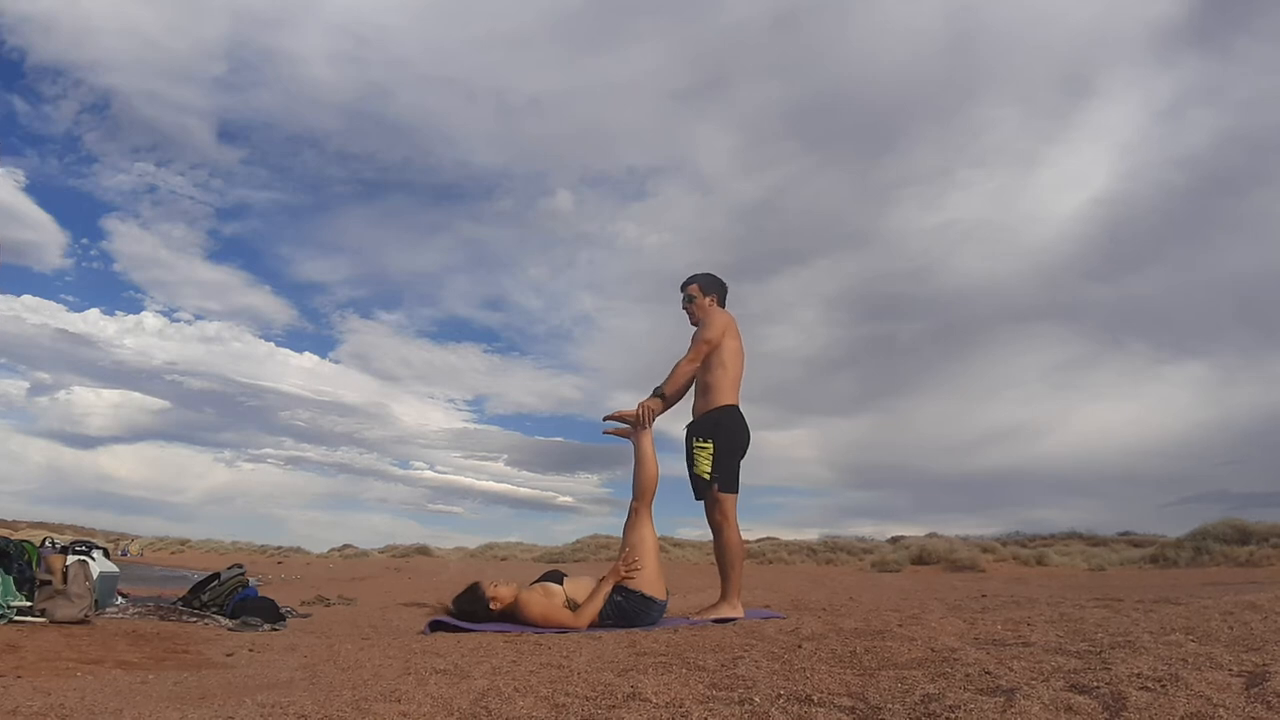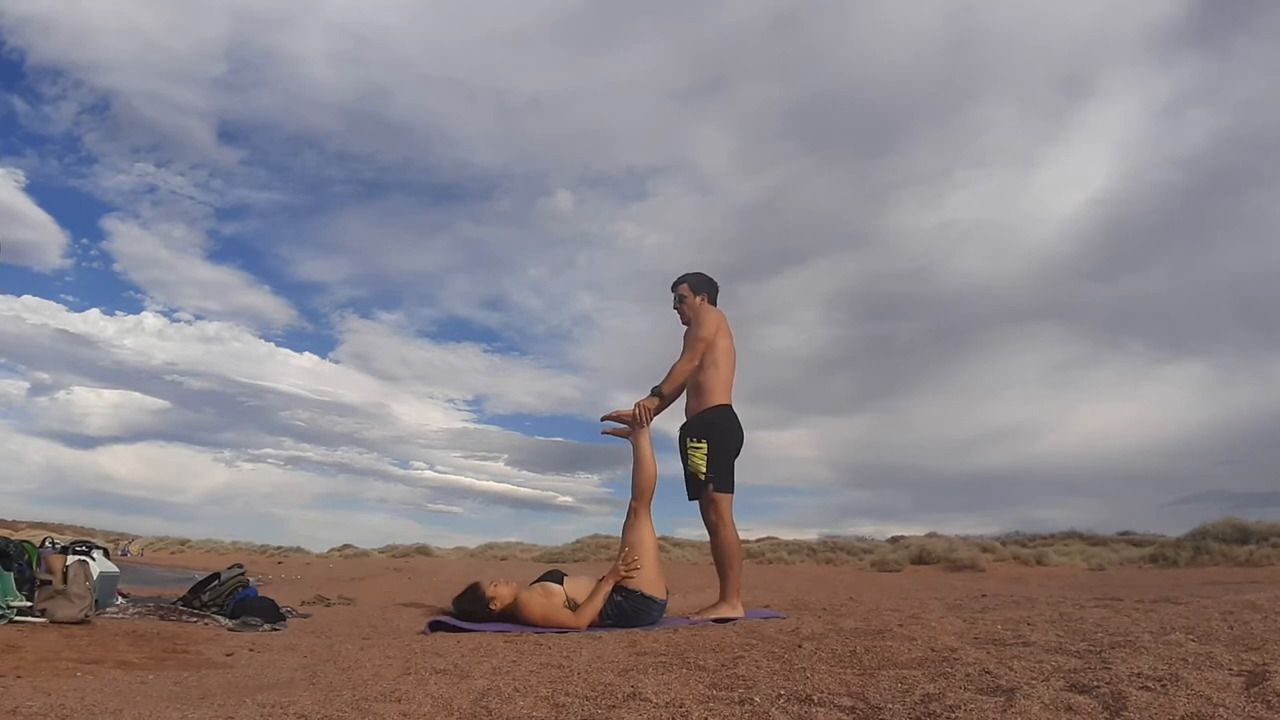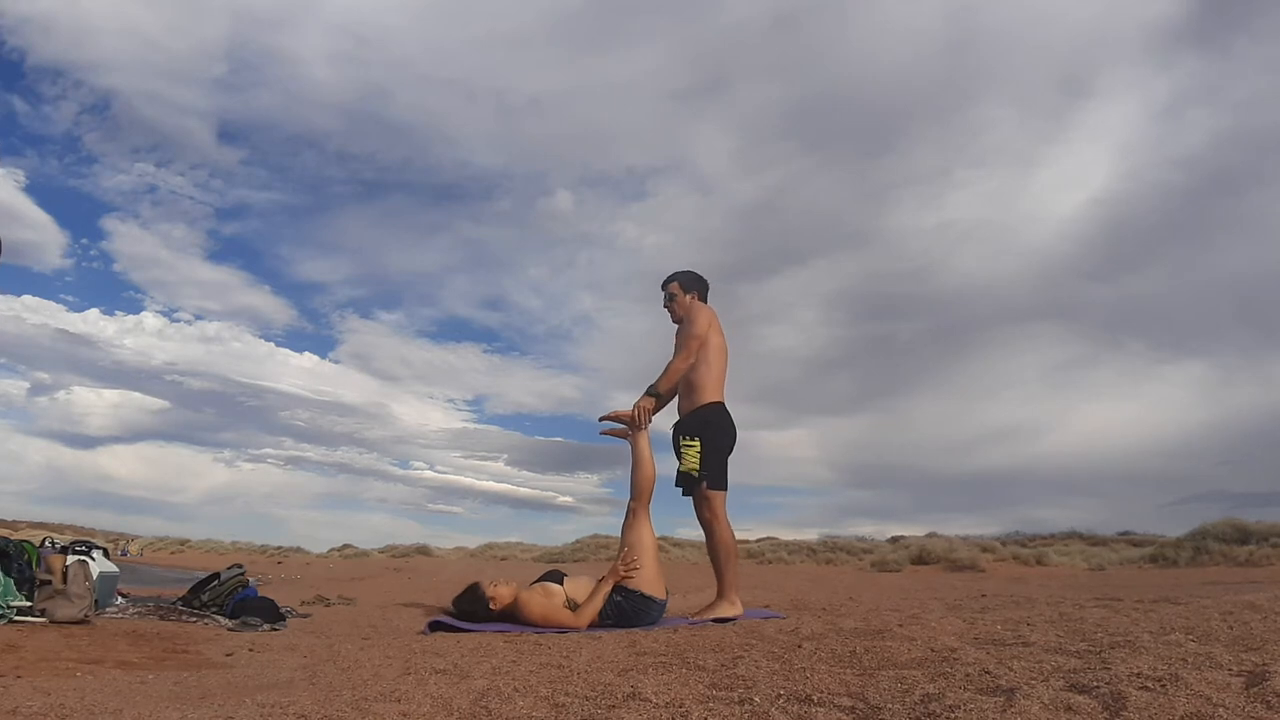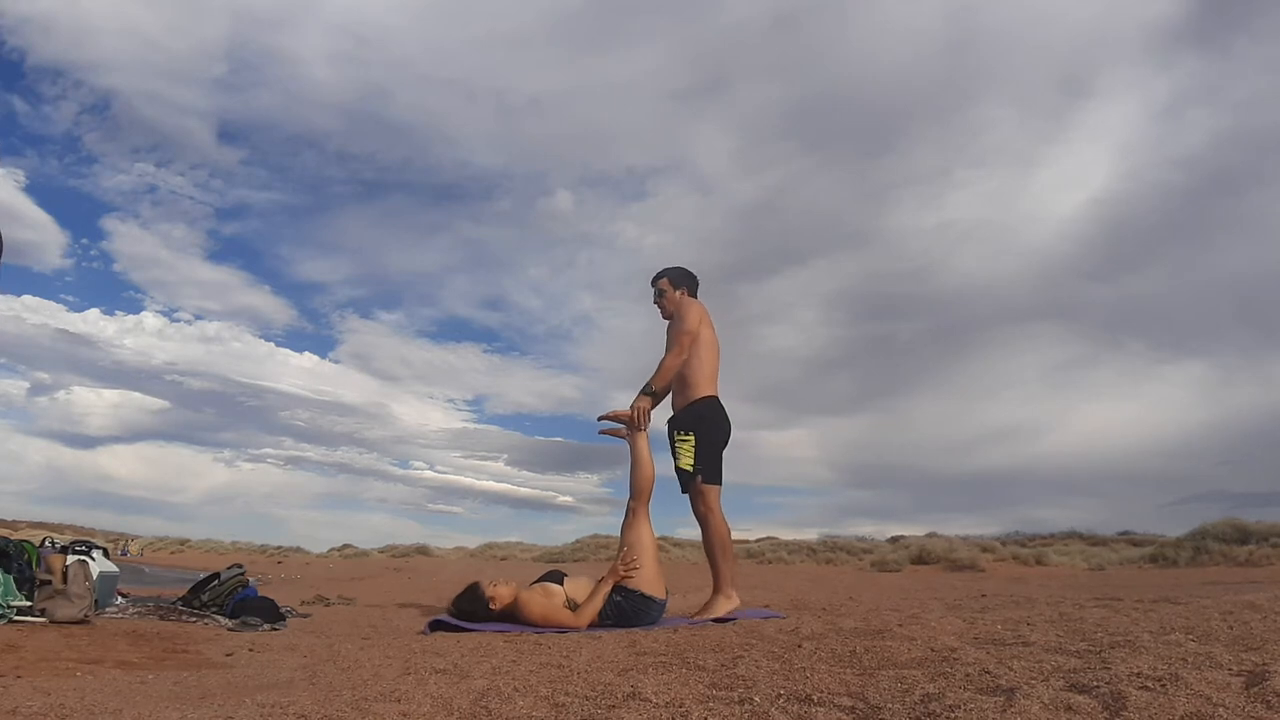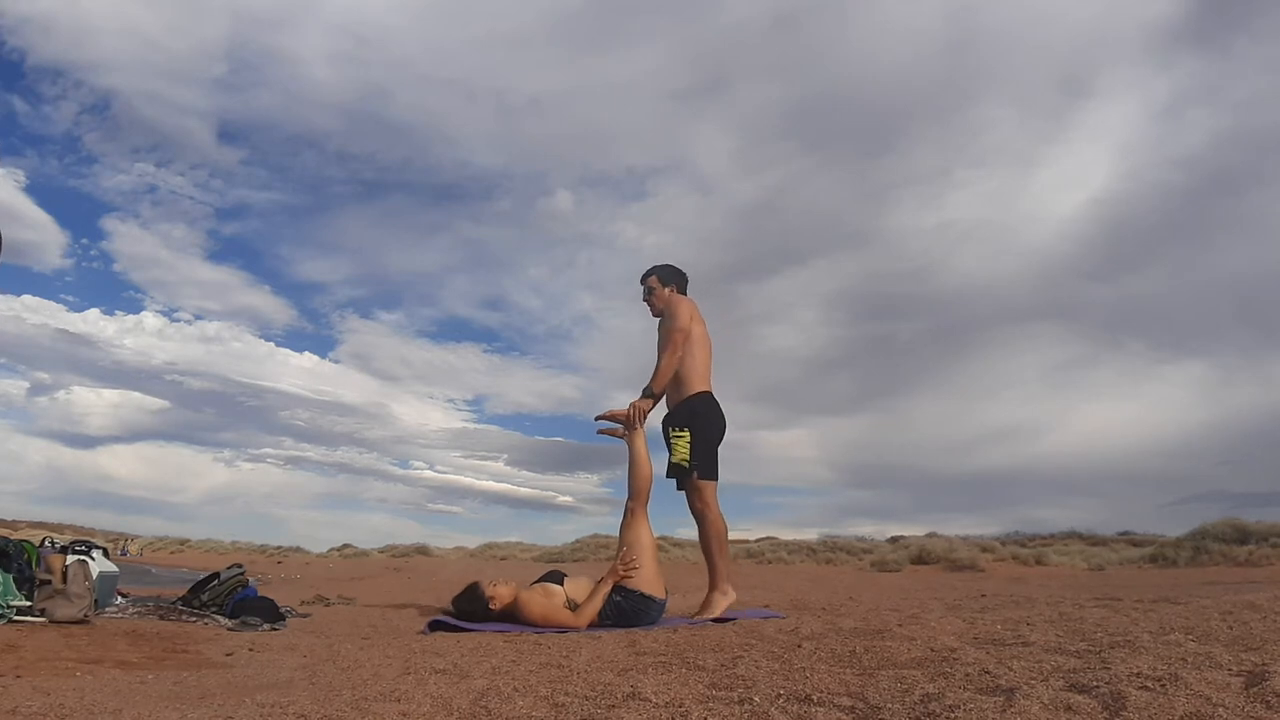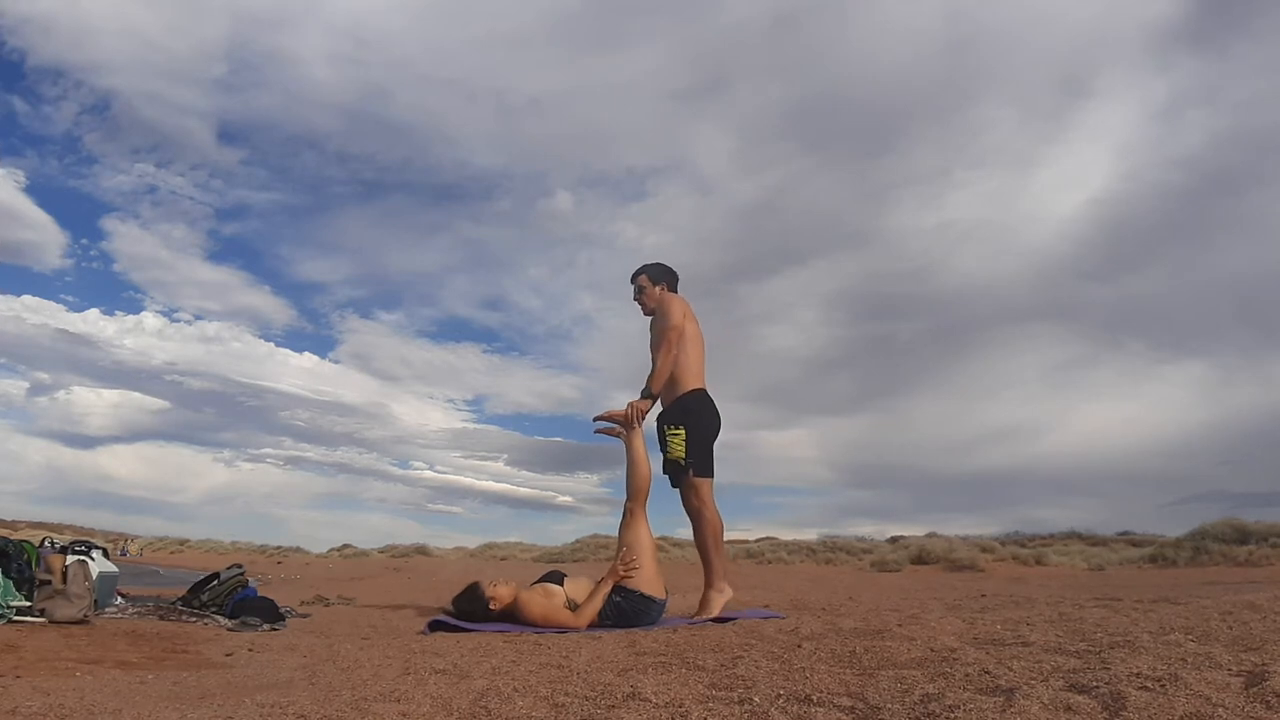
dt=0.2s
person 1, frame 1
left shoulder: (718, 319)
right shoulder: (708, 335)
left elbow: (690, 362)
right elbow: (686, 383)
left wrist: (656, 396)
right wrist: (653, 410)
left hip: (720, 425)
right hip: (712, 428)
left knee: (723, 515)
right knee: (717, 517)
left ankle: (731, 601)
right ankle: (728, 600)
person 1, frame 2
left shoulder: (709, 316)
right shoulder: (699, 333)
left elbow: (689, 361)
right elbow: (679, 387)
left wrist: (654, 397)
right wrist: (646, 412)
left hip: (713, 424)
right hip: (707, 427)
left knee: (718, 514)
right knee: (713, 516)
left ankle: (730, 601)
right ankle: (727, 599)
person 1, frame 3
left shoulder: (700, 314)
right shoulder: (690, 331)
left elbow: (684, 360)
right elbow: (677, 385)
left wrist: (649, 395)
right wrist: (647, 413)
left hip: (707, 422)
right hip: (698, 425)
left knee: (712, 511)
right knee: (708, 514)
left ankle: (729, 597)
right ankle: (725, 597)
person 1, frame 4
left shoulder: (690, 309)
right shoulder: (682, 325)
left elbow: (676, 357)
right elbow: (673, 380)
left wrist: (645, 394)
right wrist: (643, 410)
left hip: (701, 417)
right hip: (693, 420)
left knee: (707, 505)
right knee: (704, 509)
left ankle: (725, 591)
right ankle: (722, 592)
person 1, frame 5
left shoulder: (681, 306)
right shoulder: (673, 324)
left elbow: (672, 355)
right elbow: (668, 373)
left wrist: (647, 397)
right wrist: (639, 411)
left hip: (696, 412)
right hip: (689, 416)
left knee: (703, 501)
right knee: (700, 504)
left ankle: (721, 587)
right ankle: (718, 588)
person 1, frame 6
left shoulder: (672, 303)
right shoulder: (664, 322)
left elbow: (667, 354)
right elbow: (664, 369)
left wrist: (646, 398)
right wrist: (638, 412)
left hip: (690, 410)
right hip: (683, 415)
left knee: (699, 499)
right knee: (694, 503)
left ankle: (717, 584)
right ankle: (715, 585)
person 2, frame 1
left shoulder: (525, 599)
right shoulder: (524, 602)
right elbow: (578, 621)
right wrist: (610, 579)
left hip: (631, 601)
right hip: (638, 602)
right knee: (639, 508)
left ankle: (639, 438)
right ankle: (642, 433)
person 2, frame 2
left shoulder: (527, 599)
right shoulder: (524, 602)
right elbow: (578, 620)
right wrist: (609, 580)
left hip: (631, 602)
right hip: (636, 602)
right knee: (638, 507)
left ankle: (637, 437)
right ankle: (640, 433)
person 2, frame 3
left shoulder: (525, 600)
right shoulder: (524, 603)
right elbow: (578, 620)
right wrist: (610, 579)
left hip: (631, 602)
right hip: (636, 602)
right knee: (637, 508)
left ankle: (636, 437)
right ankle: (639, 433)
person 2, frame 4
left shoulder: (526, 599)
right shoulder: (524, 603)
right elbow: (577, 621)
right wrist: (609, 580)
left hip: (629, 601)
right hip: (637, 602)
right knee: (637, 508)
left ankle: (635, 437)
right ankle: (638, 433)
person 2, frame 5
left shoulder: (525, 599)
right shoulder: (523, 603)
right elbow: (578, 620)
right wrist: (609, 579)
left hip: (632, 601)
right hip: (636, 602)
right knee: (635, 508)
left ankle: (633, 437)
right ankle: (635, 432)
person 2, frame 6
left shoulder: (526, 599)
right shoulder: (524, 602)
right elbow: (577, 621)
right wrist: (609, 580)
left hip: (630, 602)
right hip: (636, 603)
right knee: (634, 508)
left ankle: (630, 438)
right ankle: (633, 431)
